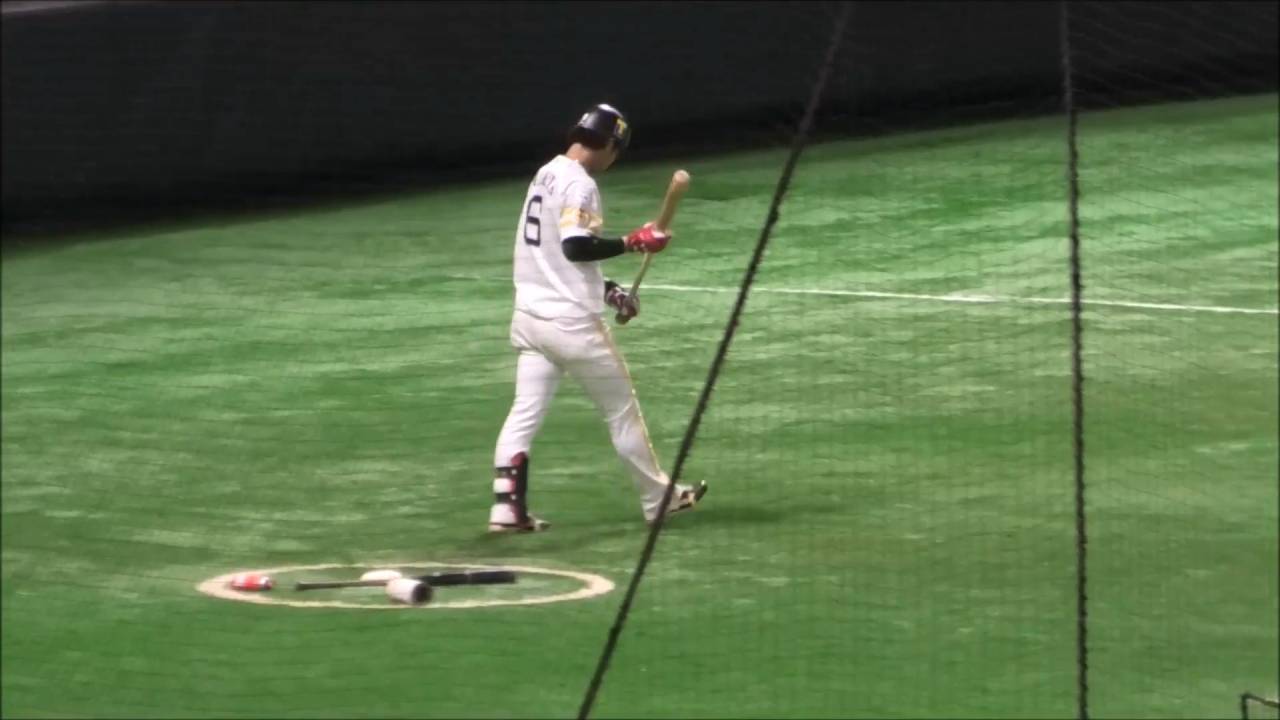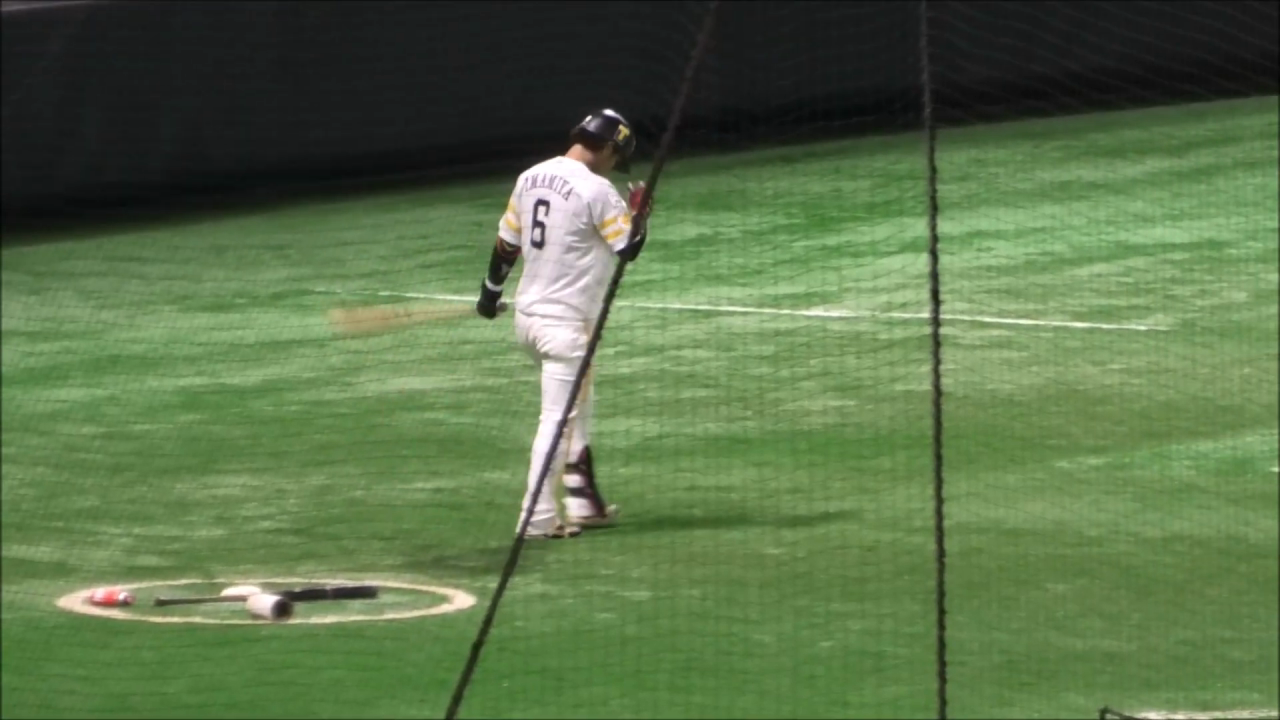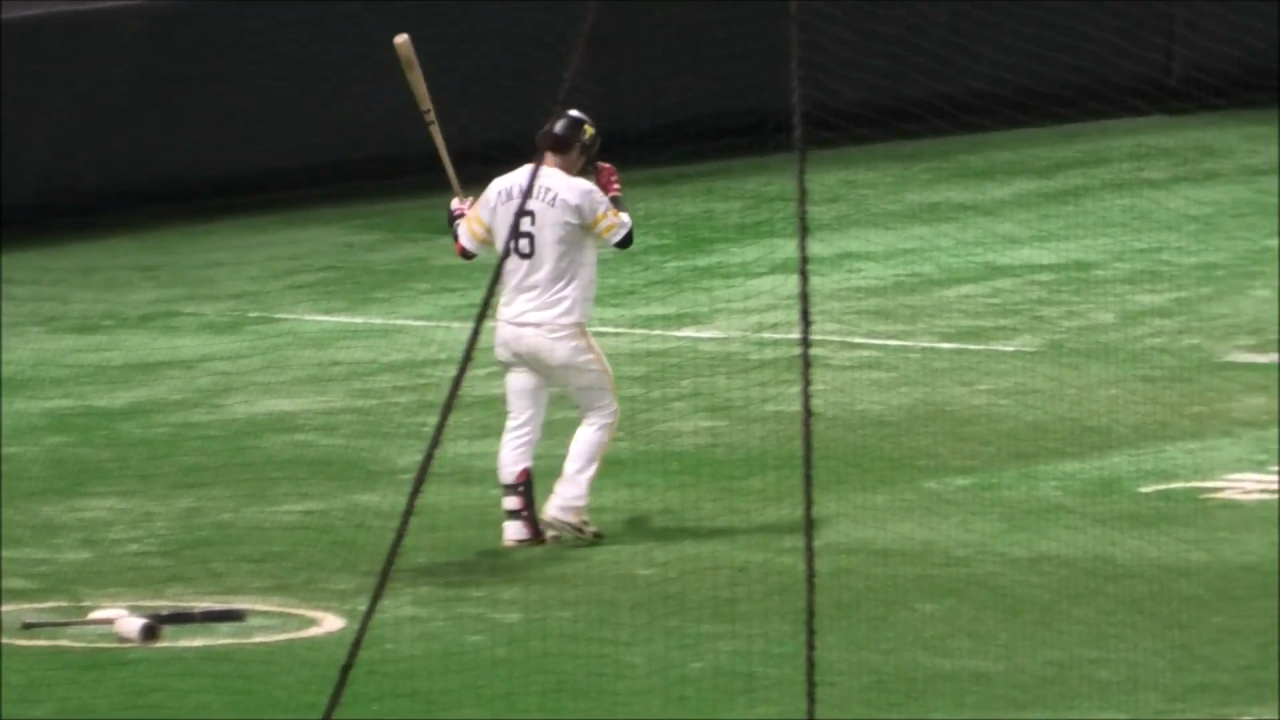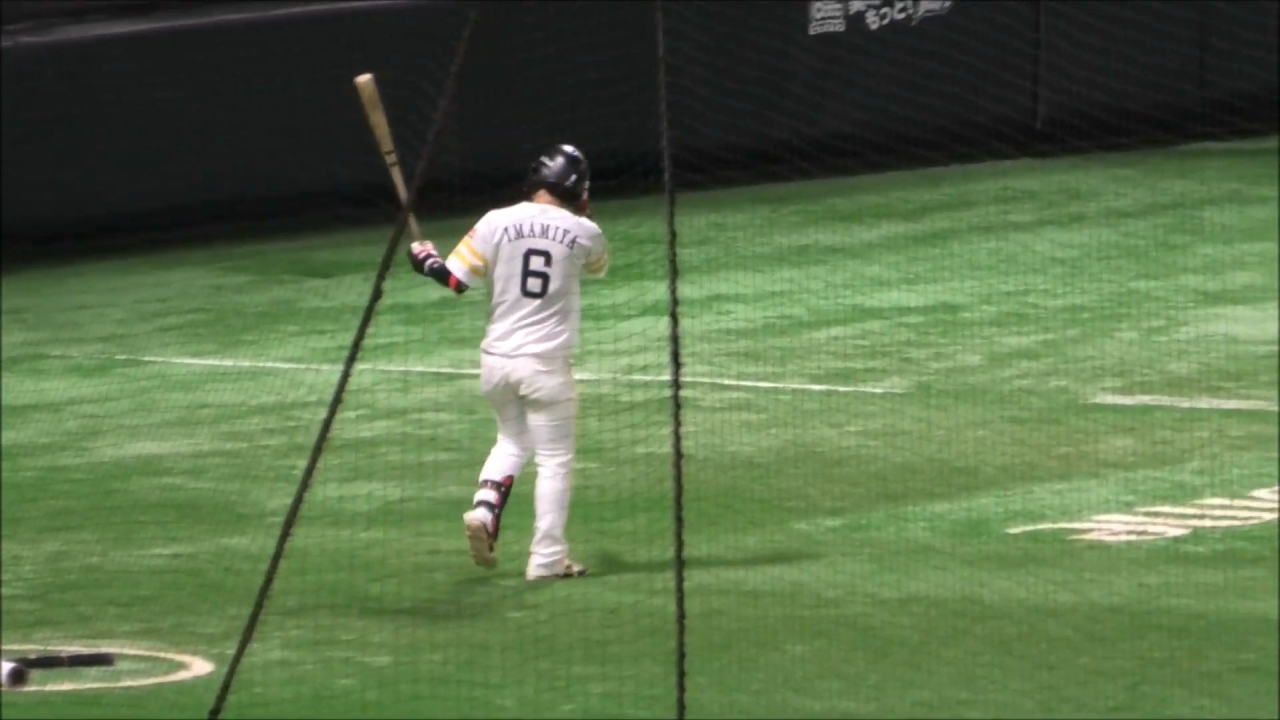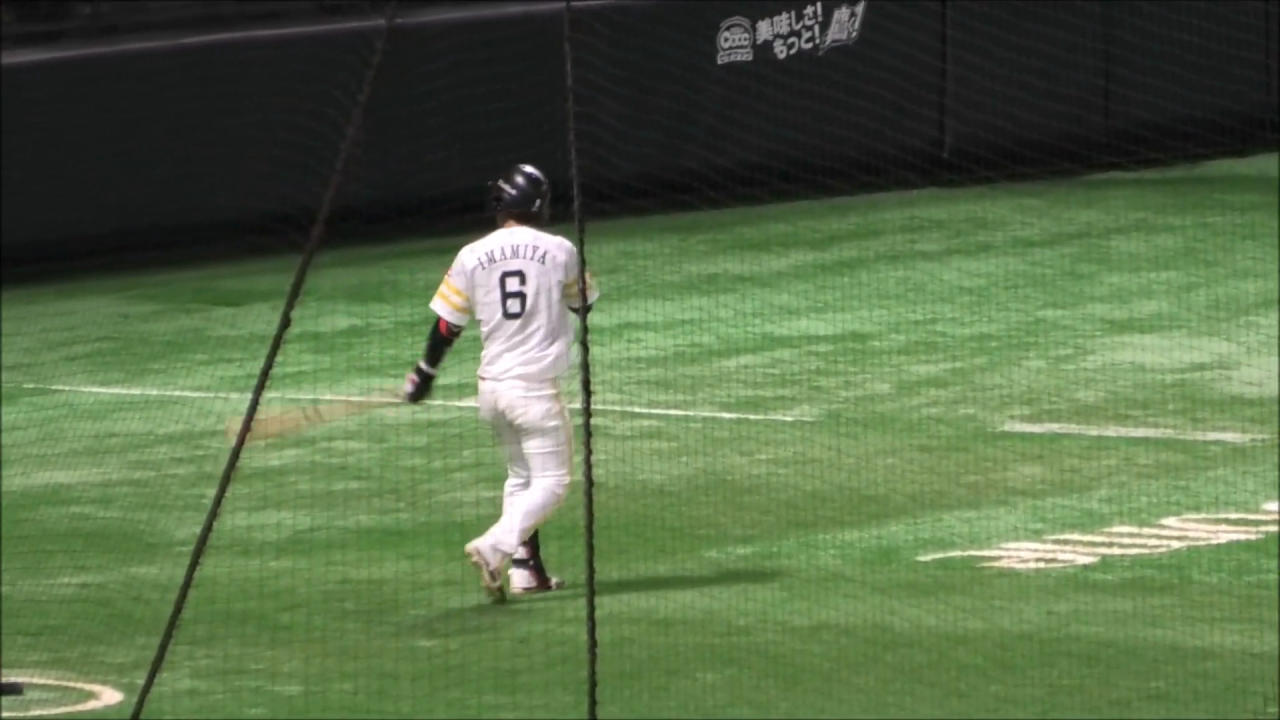
dt=0.5s
person 1, frame 1
left shoulder: (547, 174)
right shoulder: (579, 185)
right elbow: (577, 247)
left wrist: (604, 289)
right wrist: (632, 240)
left hip: (529, 316)
right hip: (573, 323)
left knee: (526, 413)
right knee: (622, 411)
right ankle: (659, 497)
person 1, frame 2
left shoulder: (530, 177)
right shoulder: (597, 190)
left elbow: (506, 244)
right elbow: (629, 249)
left wrist: (491, 292)
right wrist: (641, 211)
left hip: (528, 315)
right hip: (565, 321)
left knee: (570, 406)
right knee: (561, 417)
left ankle: (583, 499)
right ankle: (539, 517)
person 1, frame 3
left shoulder: (500, 188)
right shoulder: (581, 193)
left elbow: (466, 246)
right elbow: (623, 237)
left wrist: (458, 214)
right wrist: (612, 190)
left hip: (510, 328)
right hip: (557, 331)
left knee: (521, 426)
right knee: (601, 412)
left ankle: (519, 521)
right ankle: (566, 504)
person 1, frame 4
left shoulder: (496, 222)
right shoulder: (584, 232)
left elbow: (455, 280)
right elbow: (598, 267)
left wrist: (424, 260)
right wrist: (582, 211)
left hip: (497, 360)
right hip: (546, 364)
left knee: (511, 443)
right knee: (555, 461)
left ankle: (484, 511)
right ankle: (548, 558)
person 1, frame 5
left shoulder: (472, 255)
right shoulder: (559, 250)
left elbow: (446, 324)
right elbow: (583, 304)
left wrist: (422, 373)
left hip: (492, 386)
right hip: (536, 387)
left knee: (521, 477)
right knee: (551, 482)
left ankle: (525, 572)
right ankle: (492, 546)
